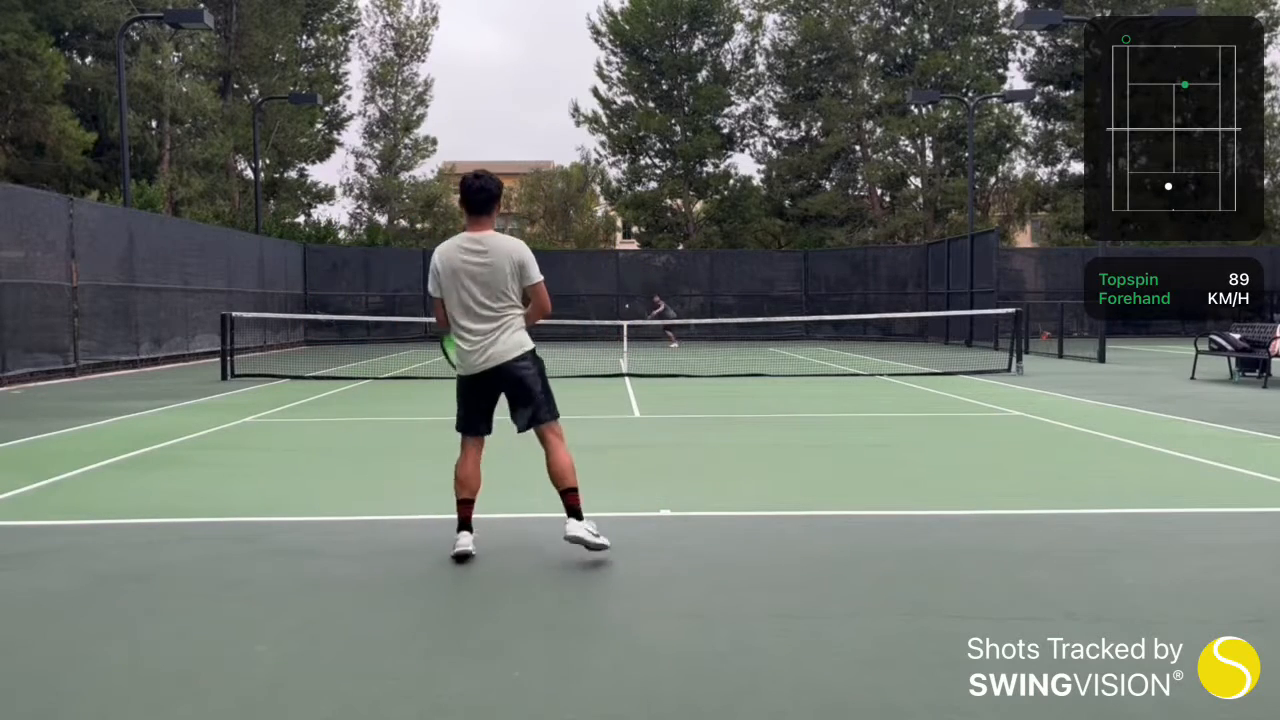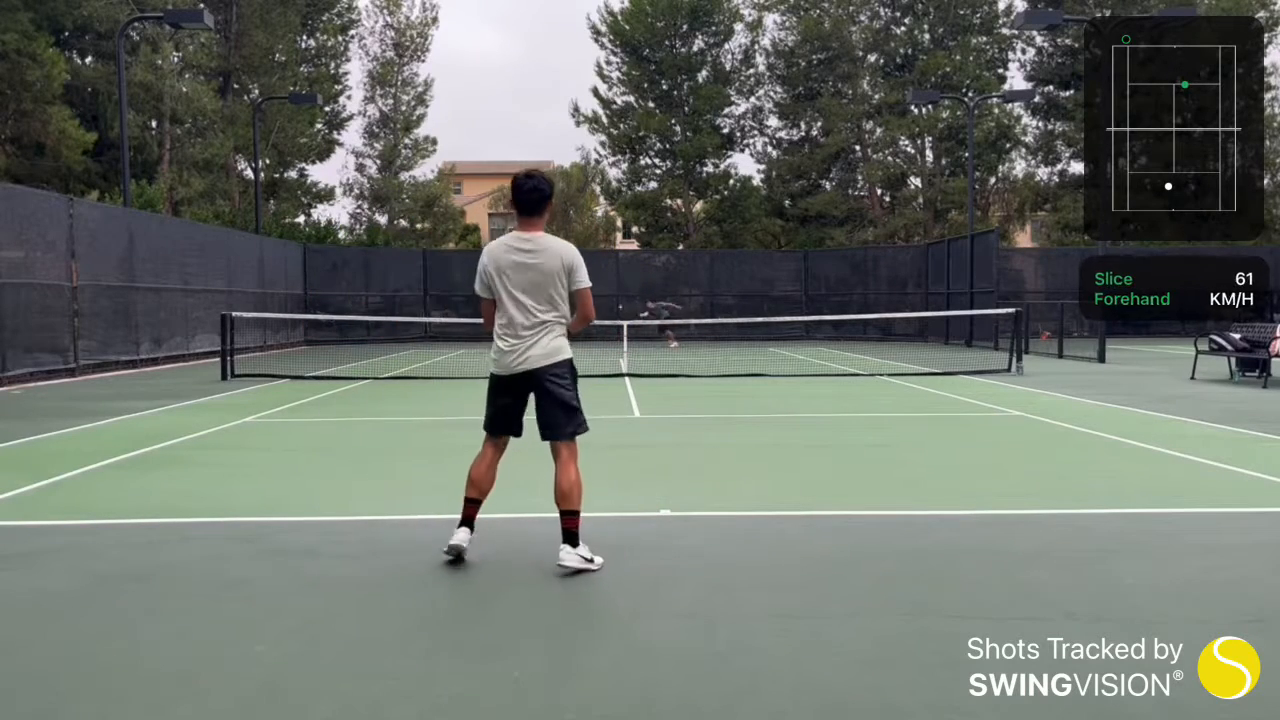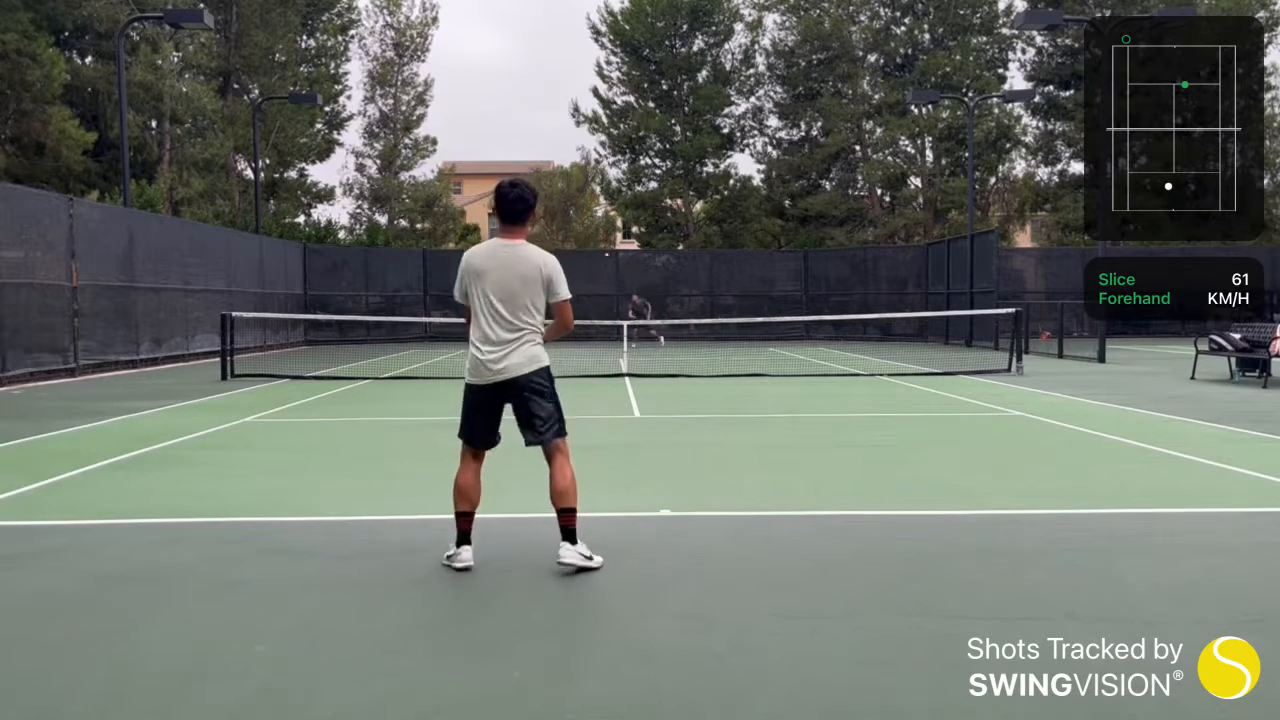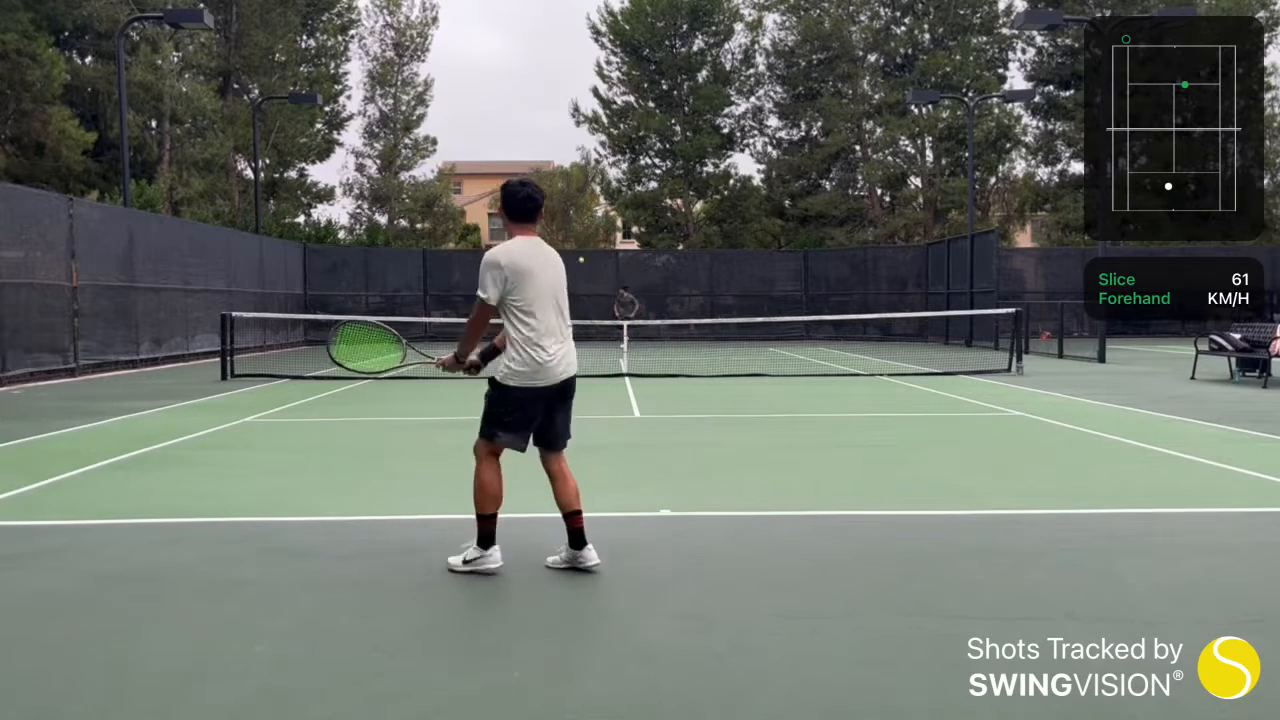
dt=0.4s
person 1, frame 1
left shoulder: (442, 255)
right shoulder: (515, 249)
left elbow: (441, 317)
right elbow: (543, 308)
left hip: (471, 362)
right hip: (517, 354)
left knee: (471, 447)
right knee: (551, 435)
left ankle: (464, 533)
right ankle: (576, 520)
person 1, frame 2
left shoulder: (491, 253)
right shoulder: (566, 252)
left elbow: (488, 315)
right elbow: (587, 314)
left hip: (506, 363)
right hip: (553, 361)
left knee: (492, 447)
right knee: (566, 452)
left ankle: (463, 531)
right ankle: (571, 546)
person 1, frame 3
left shoulder: (471, 258)
right shoulder: (545, 262)
left elbow: (470, 318)
right elbow: (565, 324)
left hip: (482, 372)
right hip: (530, 369)
left knee: (471, 456)
right knee: (557, 454)
left ankle: (463, 546)
right ankle: (570, 544)
person 1, frame 4
left shoulder: (499, 256)
right shoulder: (553, 258)
left elbow: (480, 320)
left wrist: (460, 356)
right wrist: (487, 354)
left hip: (524, 375)
right hip: (563, 371)
left knee: (487, 453)
right knee: (554, 458)
left ankle: (486, 547)
right ankle: (579, 547)
